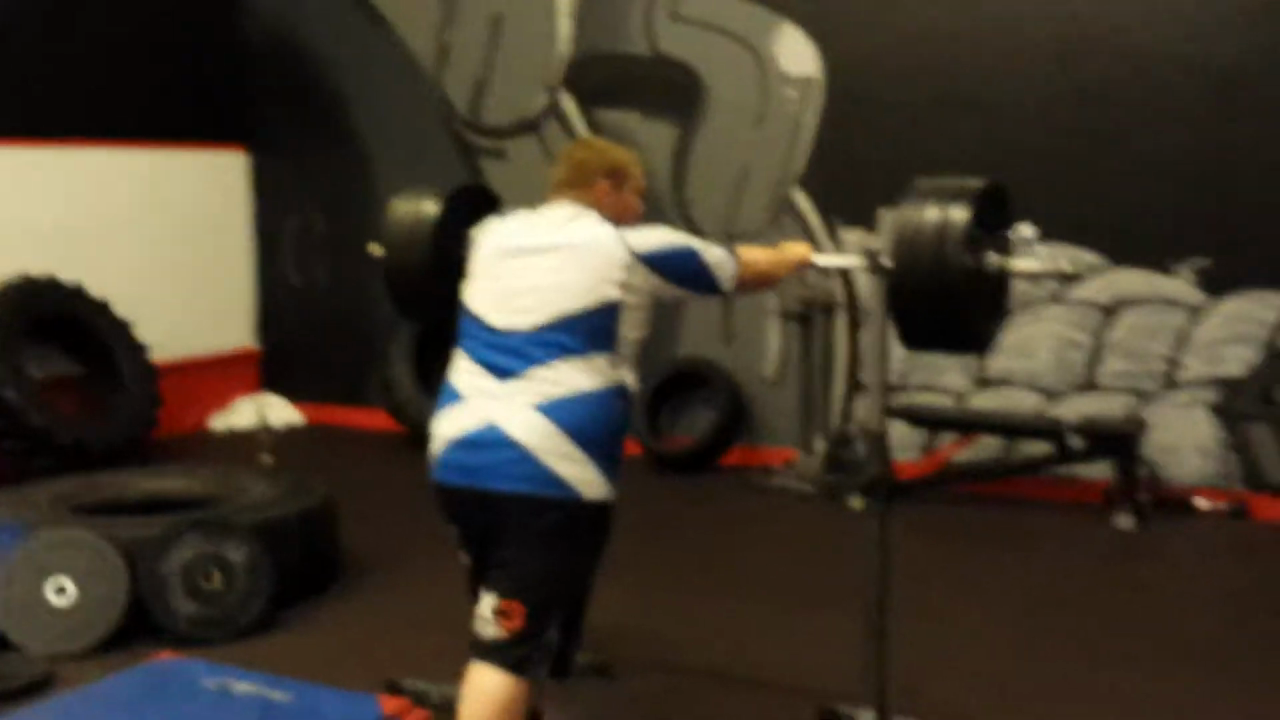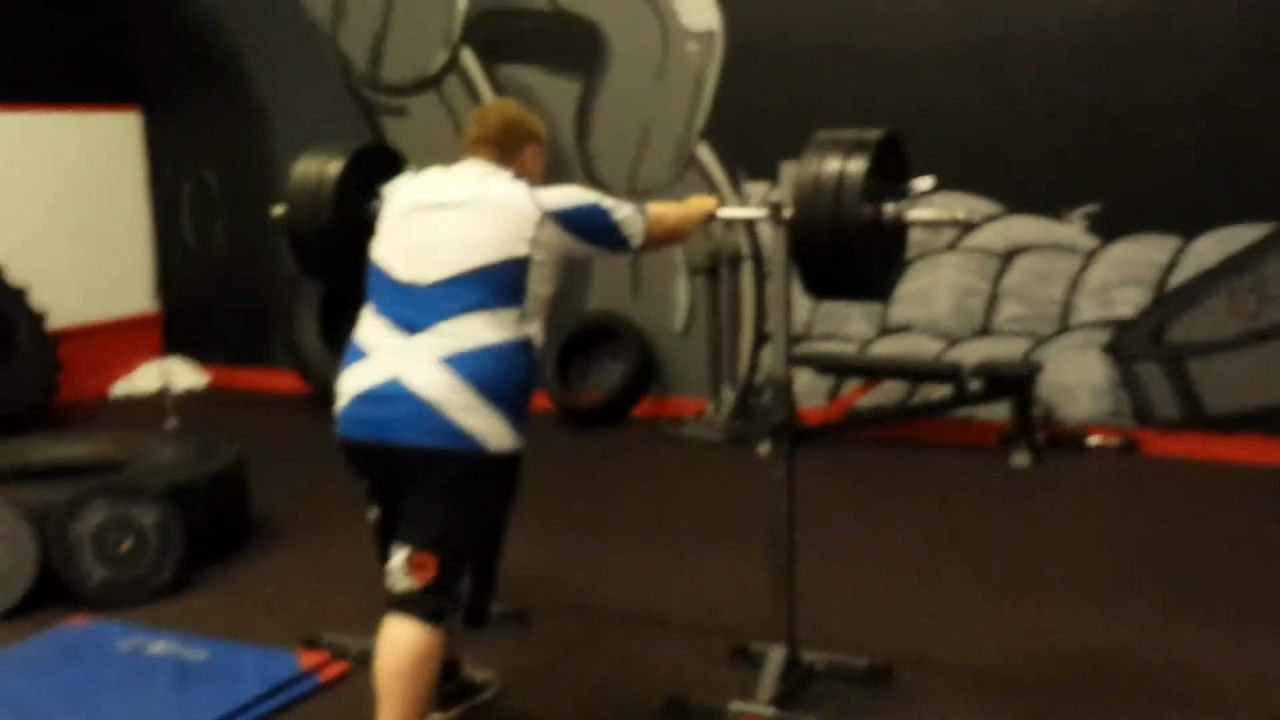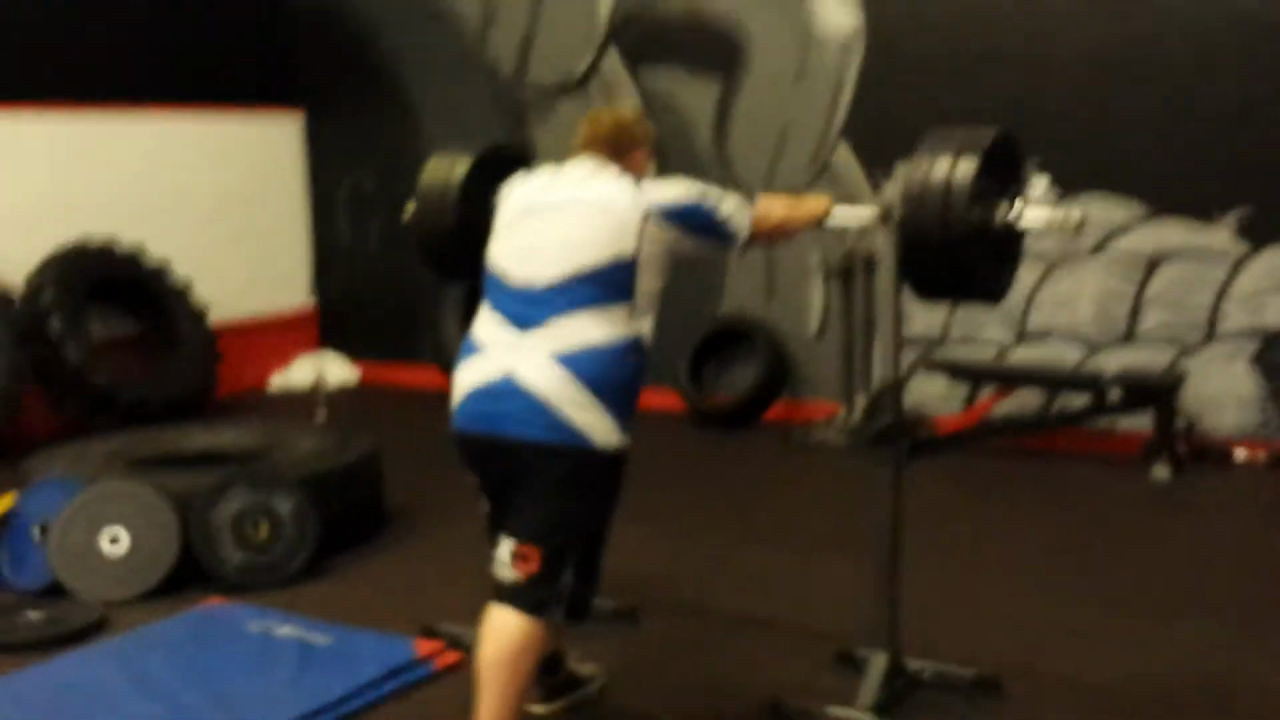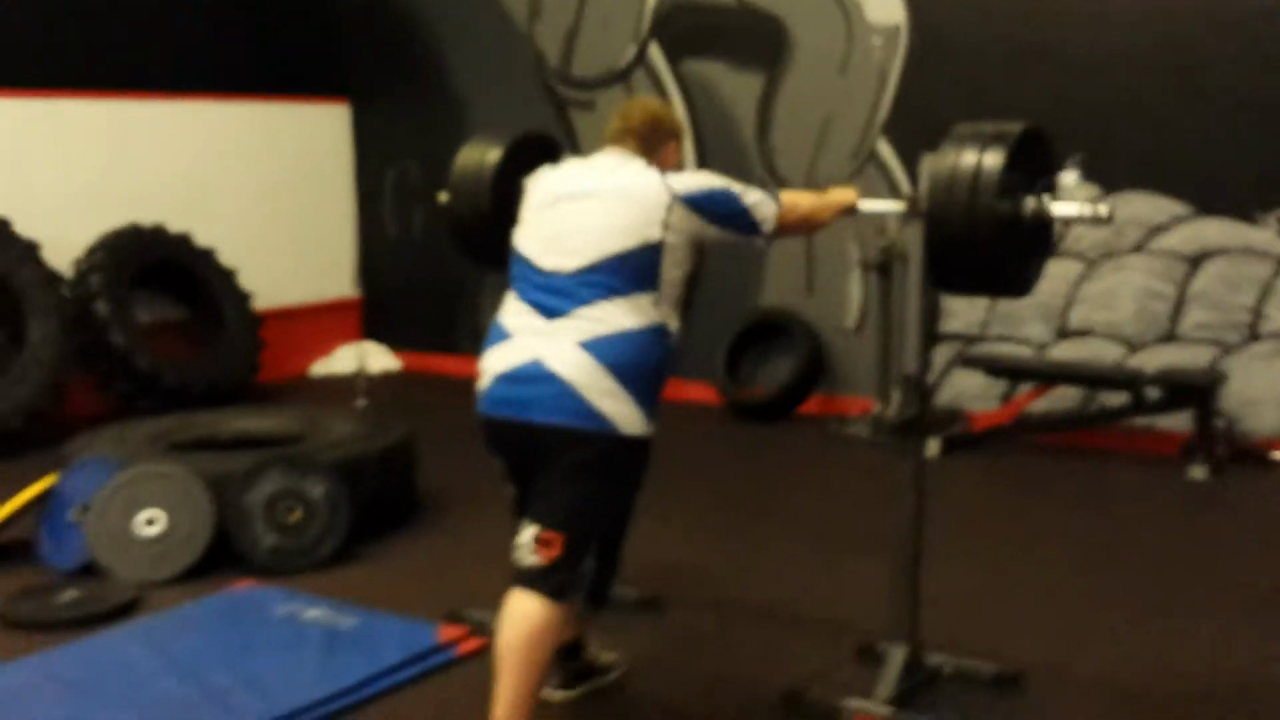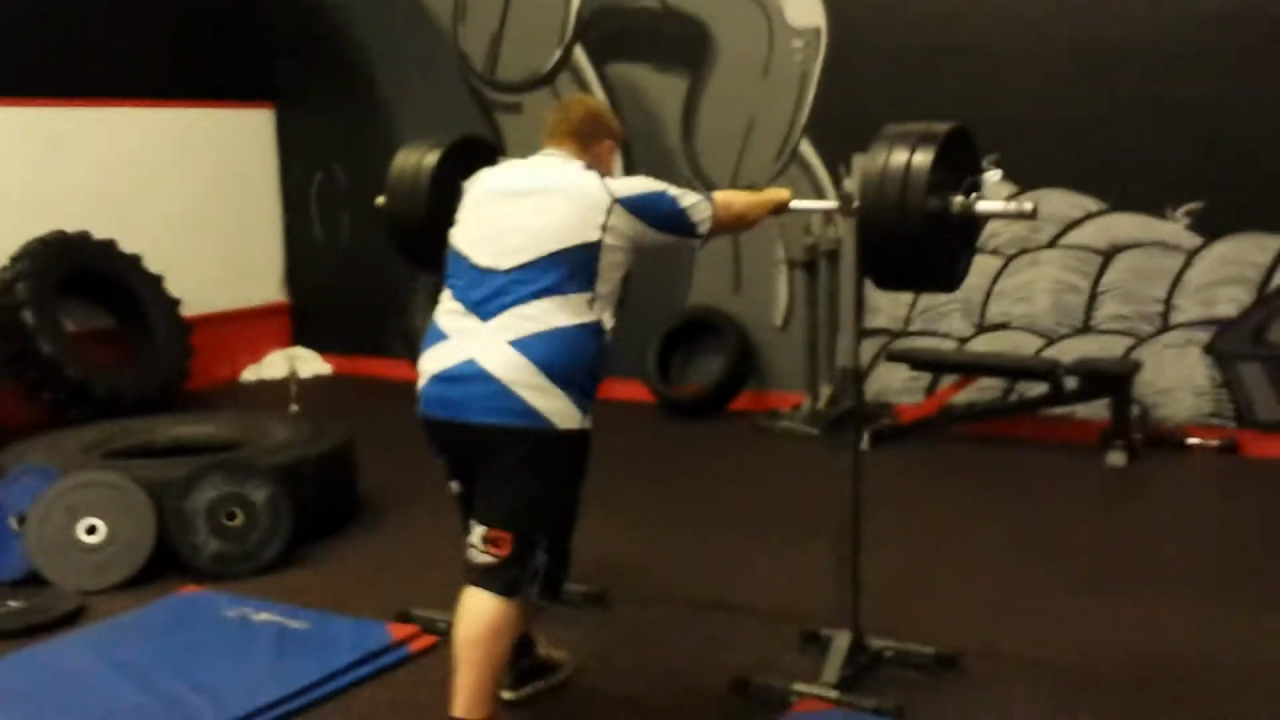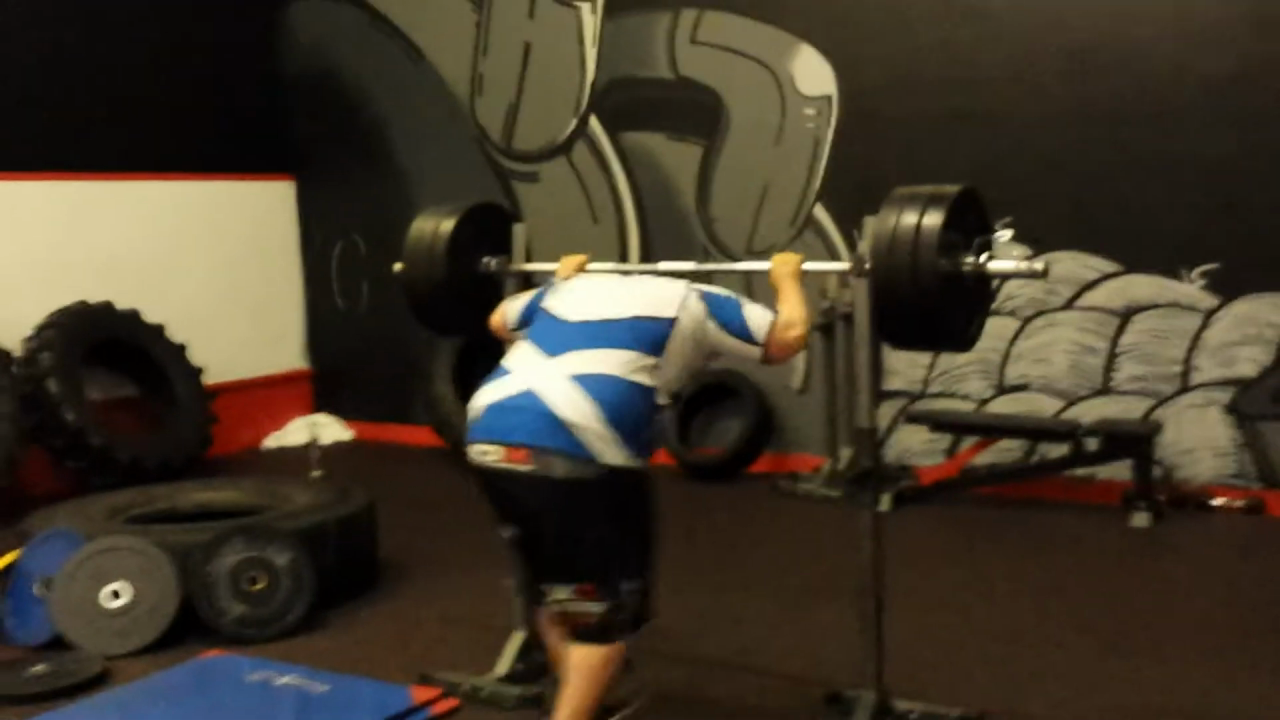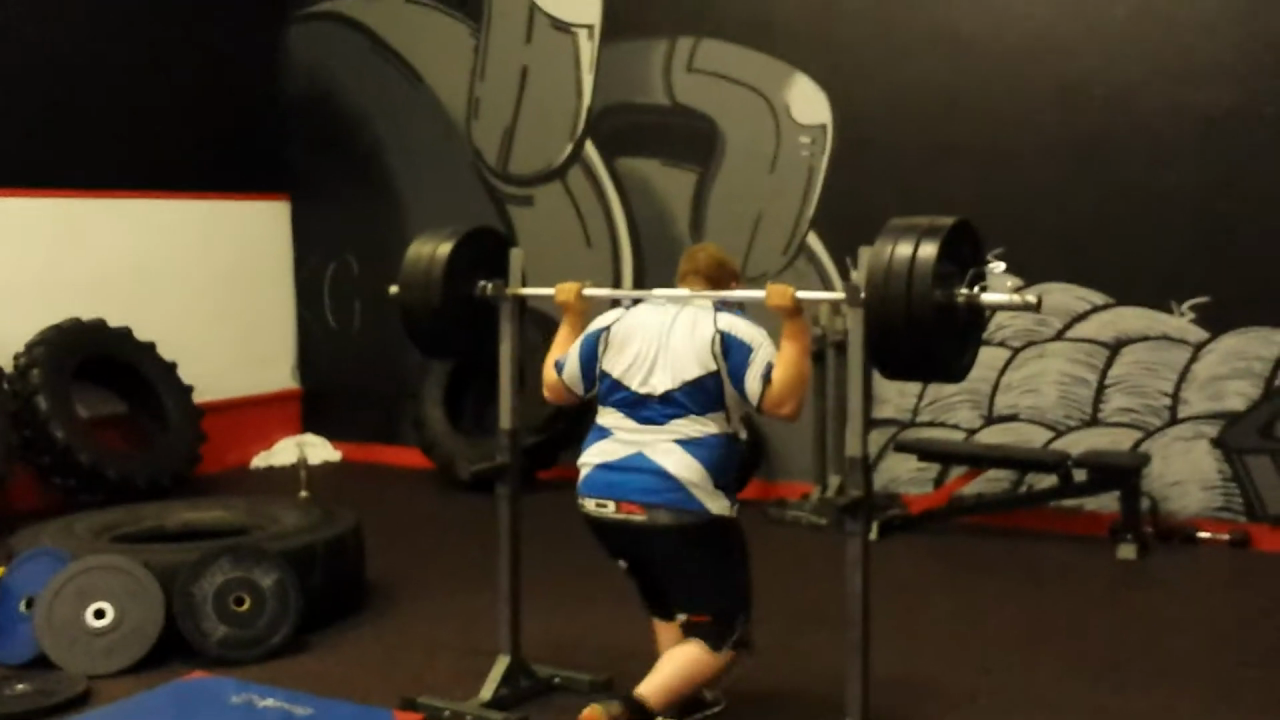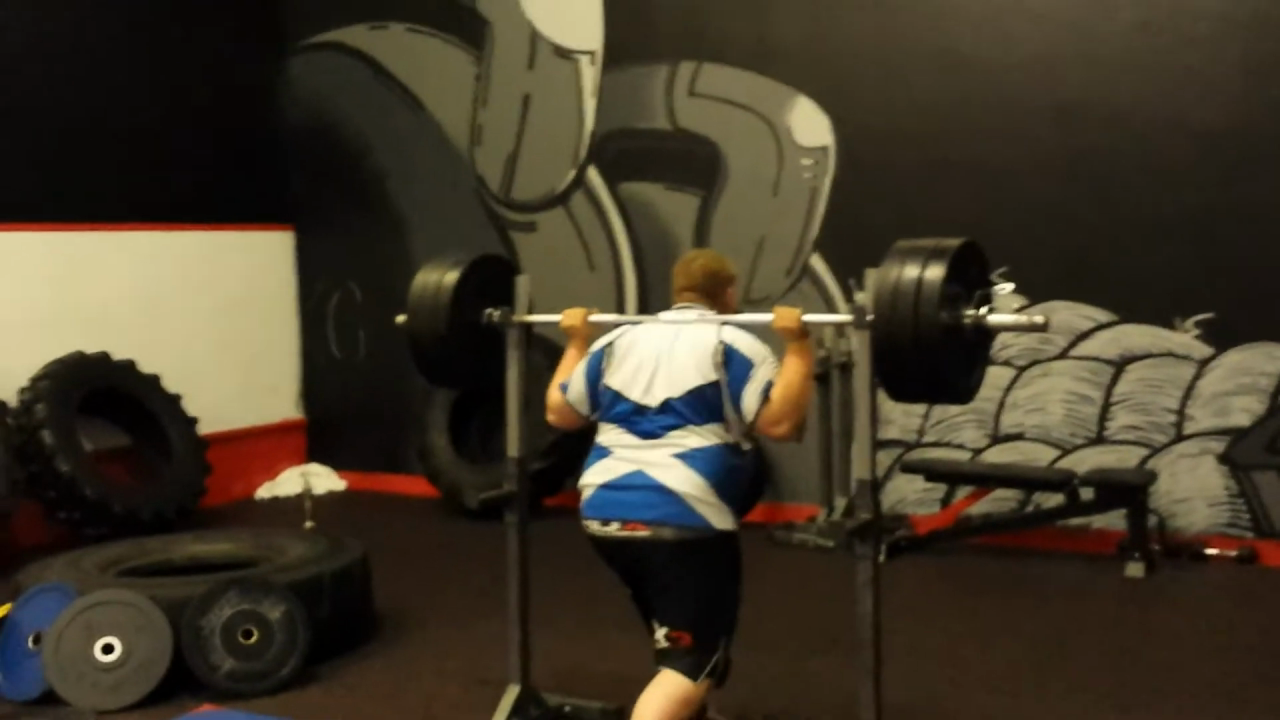
dt=0.5s
person 1, frame 1
left shoulder: (495, 233)
right shoulder: (634, 250)
right elbow: (748, 271)
right wrist: (793, 256)
left hip: (457, 458)
right hip: (545, 472)
left knee: (511, 615)
right knee: (507, 644)
person 1, frame 2
left shoulder: (405, 192)
right shoulder: (542, 208)
right elbow: (653, 226)
right wrist: (699, 208)
left hip: (362, 413)
right hip: (451, 426)
left knee: (423, 567)
right knee: (419, 593)
person 1, frame 3
left shoulder: (519, 190)
right shoulder: (649, 204)
right elbow: (761, 220)
right wrist: (812, 208)
left hip: (477, 405)
right hip: (562, 420)
left knee: (535, 554)
right knee: (524, 584)
person 1, frame 4
left shoulder: (546, 182)
right shoulder: (674, 195)
right elbow: (785, 213)
right wrist: (837, 201)
left hip: (504, 393)
right hip: (587, 407)
left knee: (560, 542)
right knee: (546, 567)
left ankle: (569, 658)
person 1, frame 5
left shoulder: (484, 182)
right shoulder: (610, 197)
right elbow: (719, 212)
right wrist: (770, 200)
left hip: (442, 392)
right hip: (527, 404)
left knee: (507, 541)
right knee: (499, 566)
left ankle: (517, 659)
person 1, frame 6
left shoulder: (580, 285)
right shoulder: (697, 302)
left elbow: (500, 323)
right elbow: (788, 335)
right wrist: (787, 281)
left hip: (491, 438)
right hip: (577, 452)
left knee: (554, 584)
right knee: (604, 602)
person 1, frame 7
left shoulder: (613, 322)
right shoulder: (730, 331)
left elbow: (554, 388)
right elbow: (784, 402)
left wrist: (571, 315)
right wrist: (793, 321)
left hip: (601, 495)
right hip: (681, 503)
left knee: (670, 600)
right knee: (719, 635)
person 1, frame 8
left shoulder: (618, 341)
right shoulder: (731, 344)
left elbow: (558, 413)
right elbow: (780, 421)
left wrist: (576, 343)
right wrist: (796, 344)
left hip: (603, 513)
right hip: (684, 520)
left knee: (678, 631)
right knee: (692, 659)
